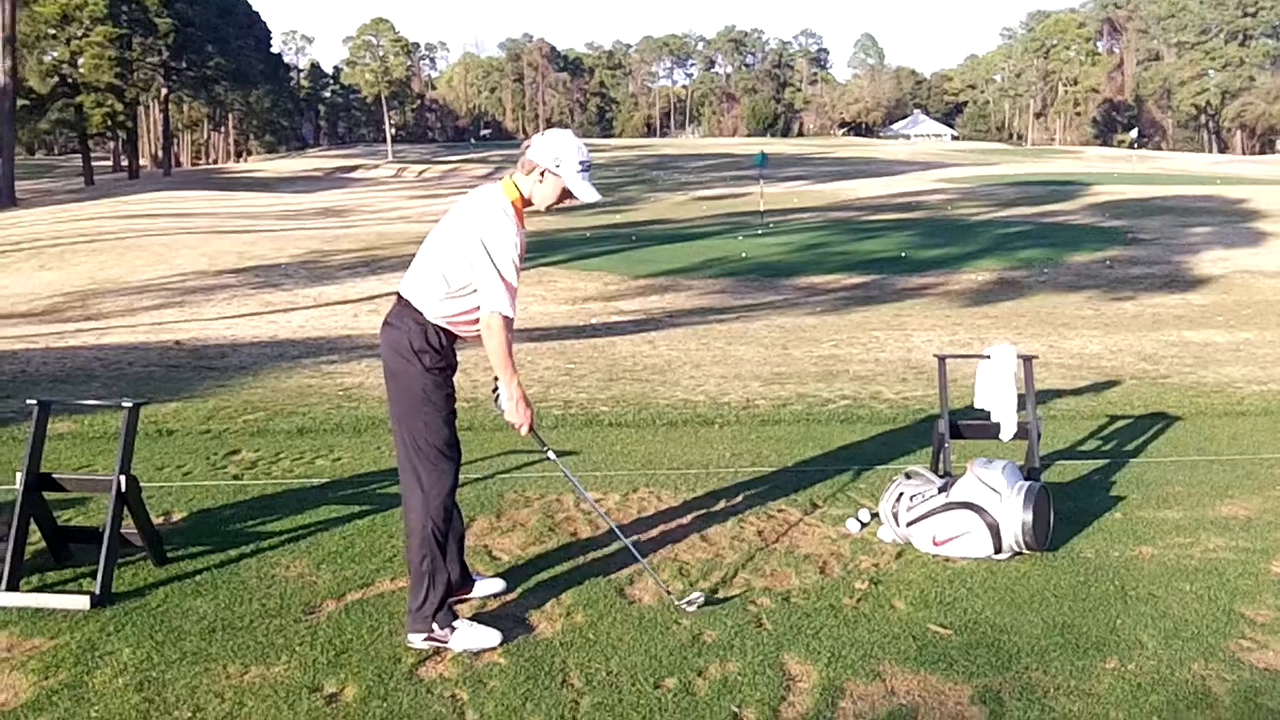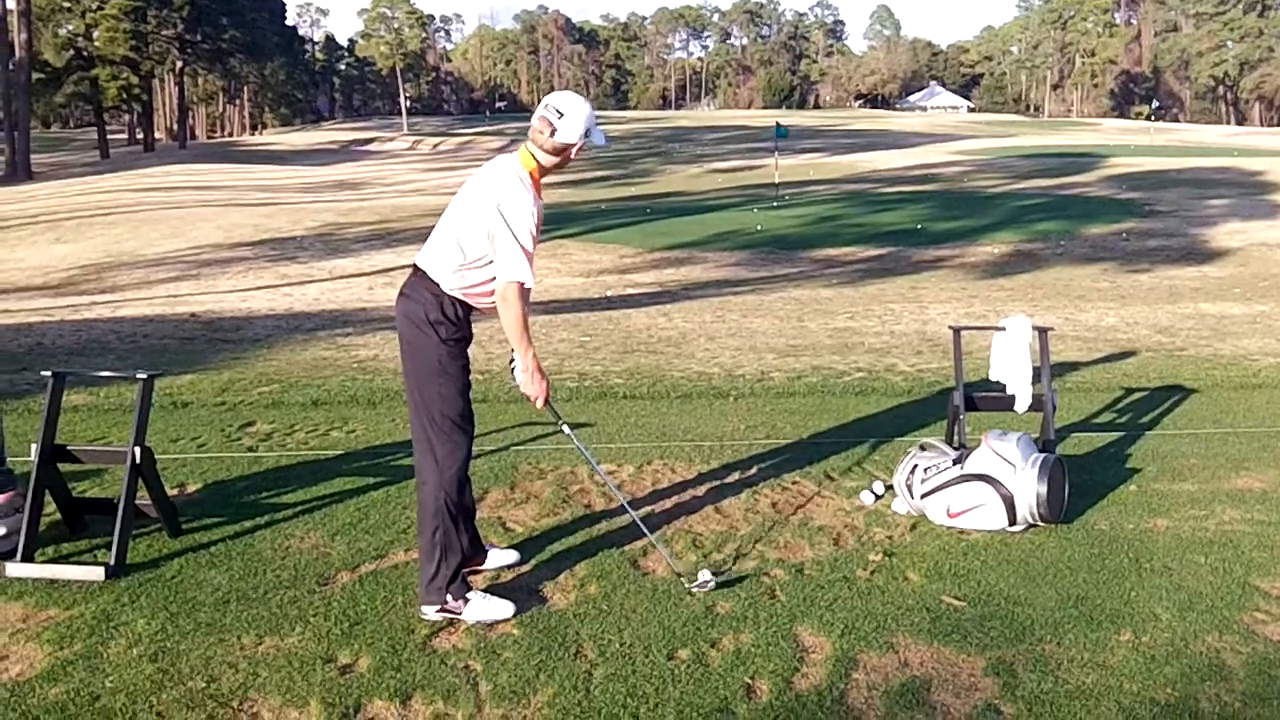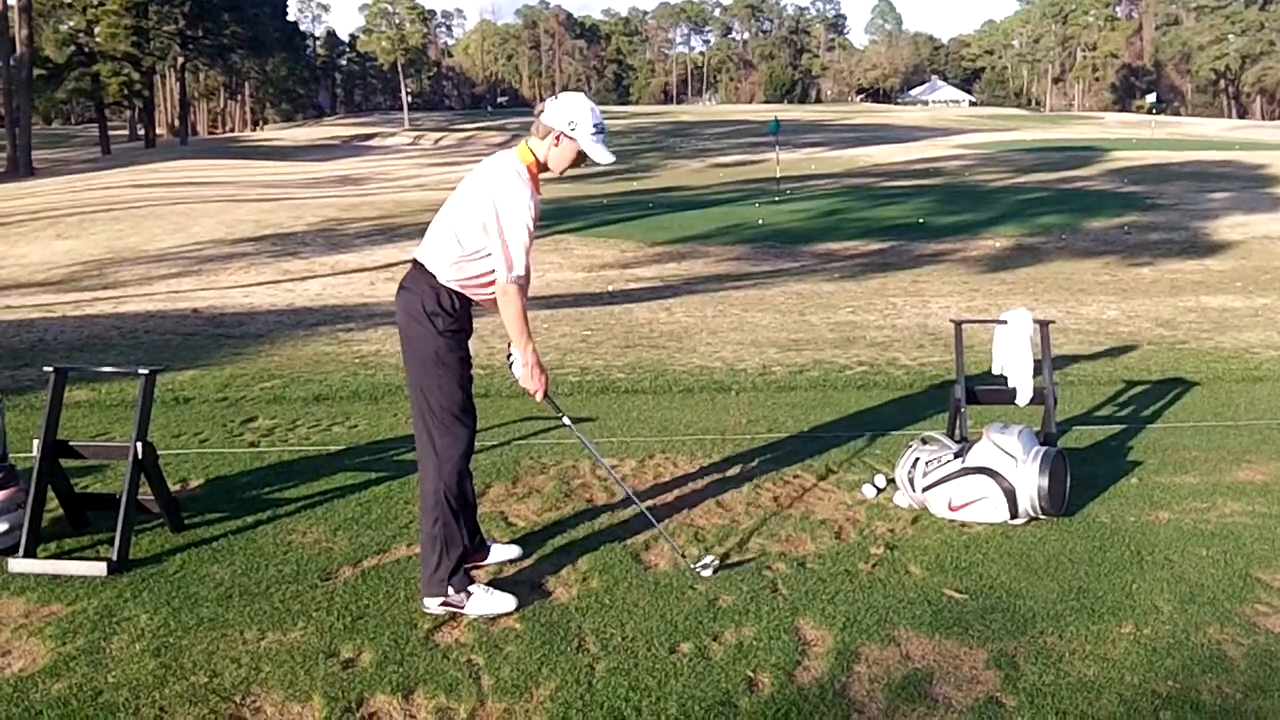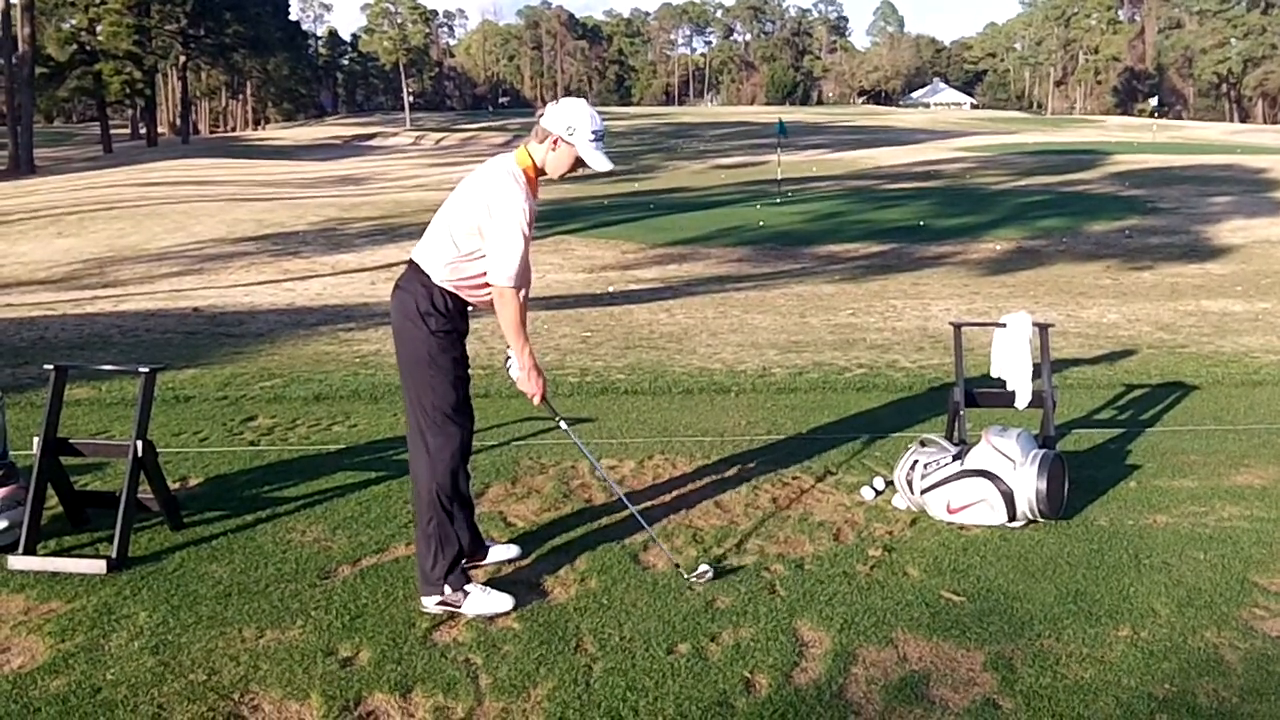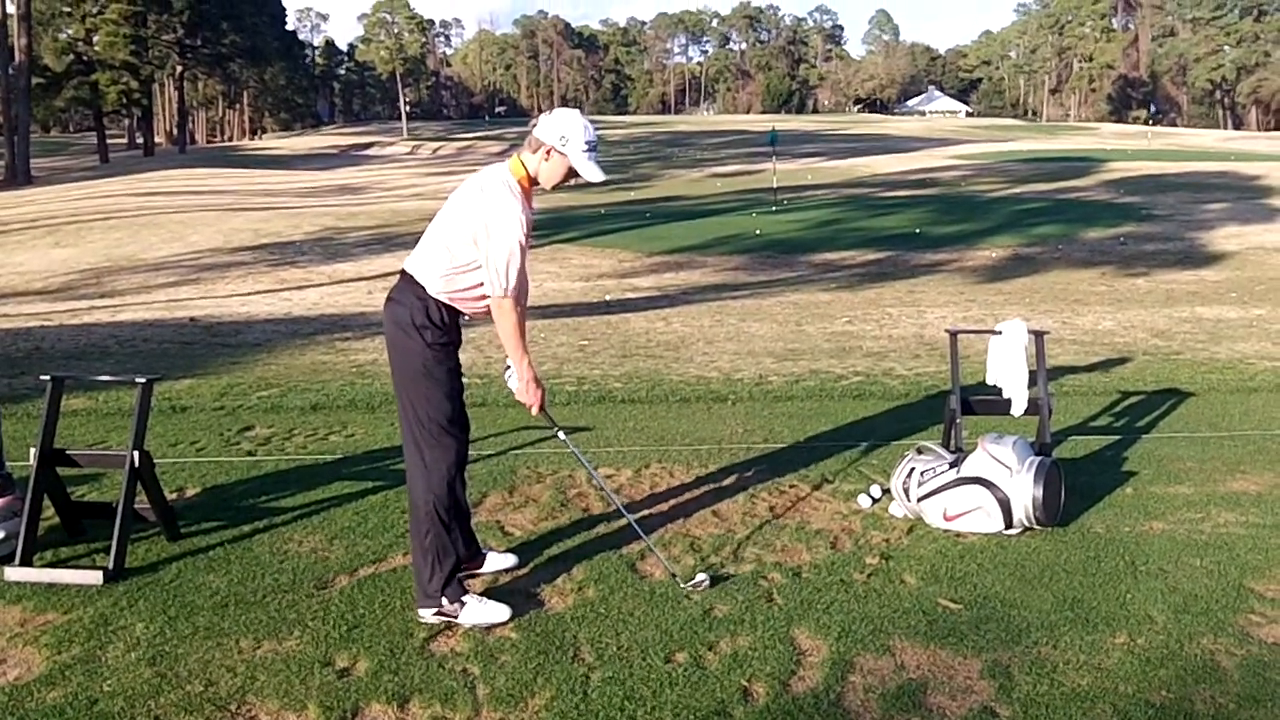
dt=0.7s
person 1, frame 1
left shoulder: (492, 199)
right shoulder: (501, 223)
left elbow: (494, 309)
right elbow: (494, 319)
left wrist: (506, 379)
right wrist: (515, 392)
left hip: (419, 336)
right hip: (419, 342)
left knee: (439, 467)
right knee: (432, 475)
left ankle: (451, 576)
right ankle: (430, 619)
person 1, frame 2
left shoulder: (509, 170)
right shoulder: (519, 194)
left elbow: (512, 280)
right elbow: (510, 291)
left wrist: (523, 353)
right wrist: (530, 365)
left hip: (435, 306)
right hip: (435, 313)
left knee: (455, 438)
right knee: (444, 447)
left ankle: (464, 547)
right ankle: (443, 590)
person 1, frame 3
left shoulder: (509, 167)
right shoulder: (517, 189)
left elbow: (513, 274)
right elbow: (508, 285)
left wrist: (520, 346)
right wrist: (529, 358)
left hip: (438, 303)
right hip: (433, 307)
left knee: (458, 430)
right knee: (446, 441)
left ankle: (466, 542)
right ankle: (446, 584)
person 1, frame 4
left shoulder: (511, 173)
right shoulder: (511, 192)
left elbow: (516, 276)
right elbow: (504, 290)
left wrist: (521, 349)
right wrist: (525, 362)
left hip: (437, 305)
right hip: (427, 307)
left knee: (456, 431)
right knee: (439, 440)
left ankle: (464, 542)
right ankle: (442, 582)
person 1, frame 5
left shoulder: (504, 183)
right shoulder: (507, 204)
left elbow: (512, 287)
right elbow: (503, 300)
left wrist: (520, 362)
right wrist: (526, 372)
left hip: (430, 315)
right hip: (421, 318)
left knee: (452, 441)
right knee: (435, 452)
left ankle: (461, 551)
right ankle: (439, 595)
